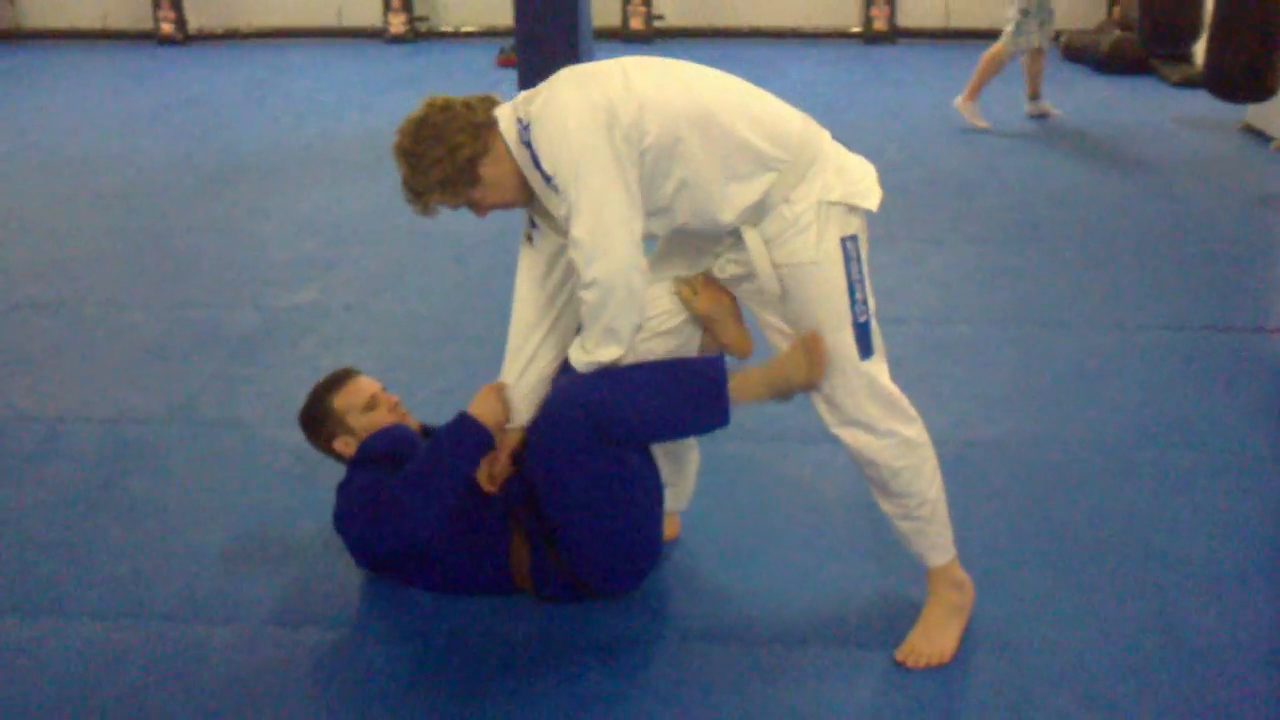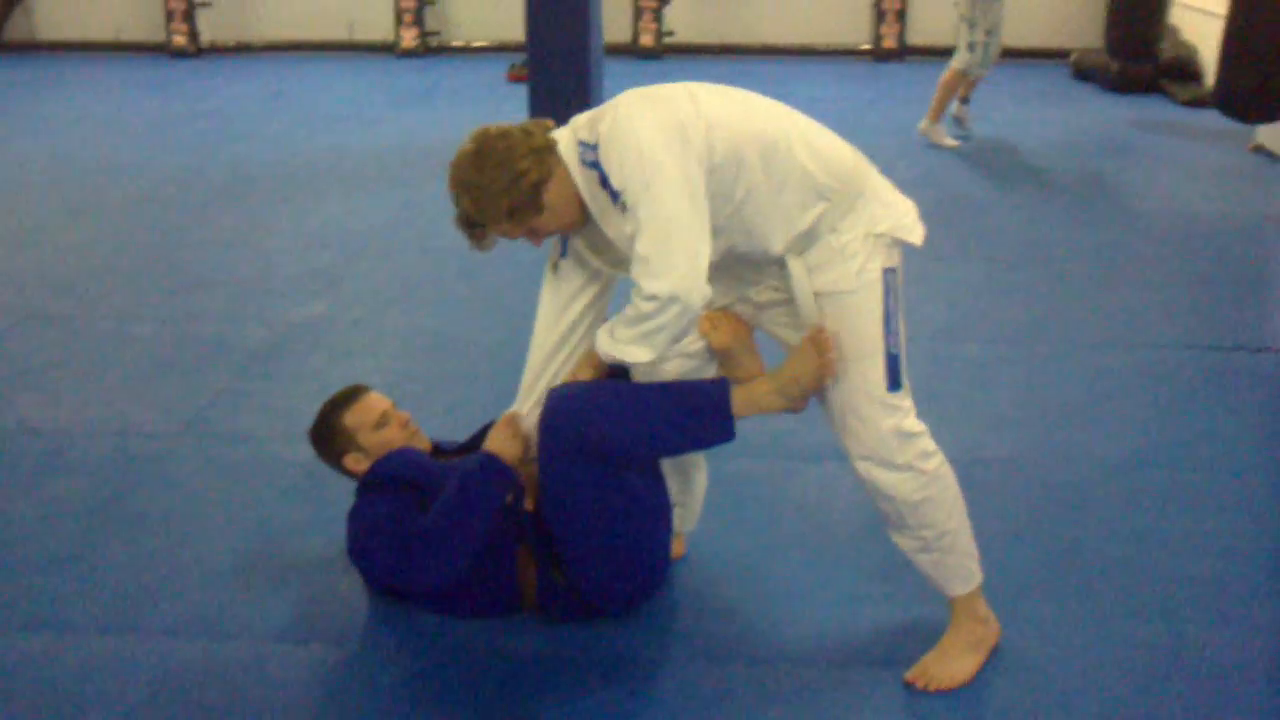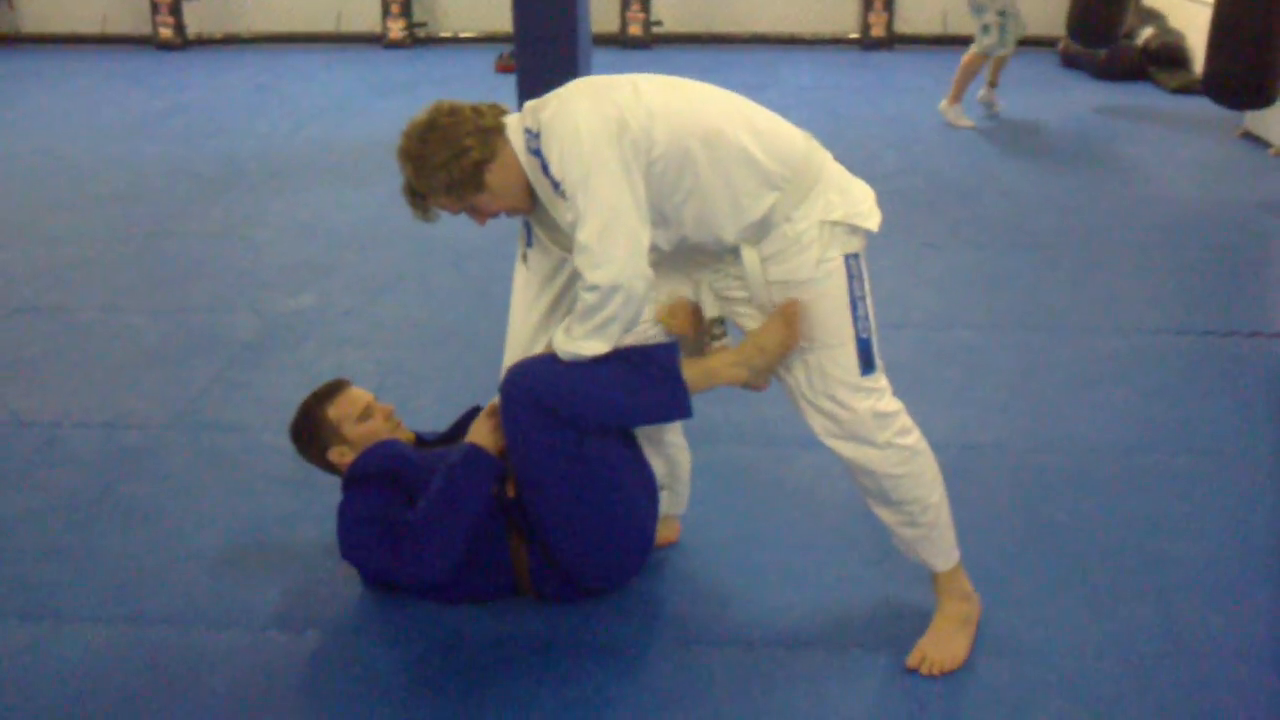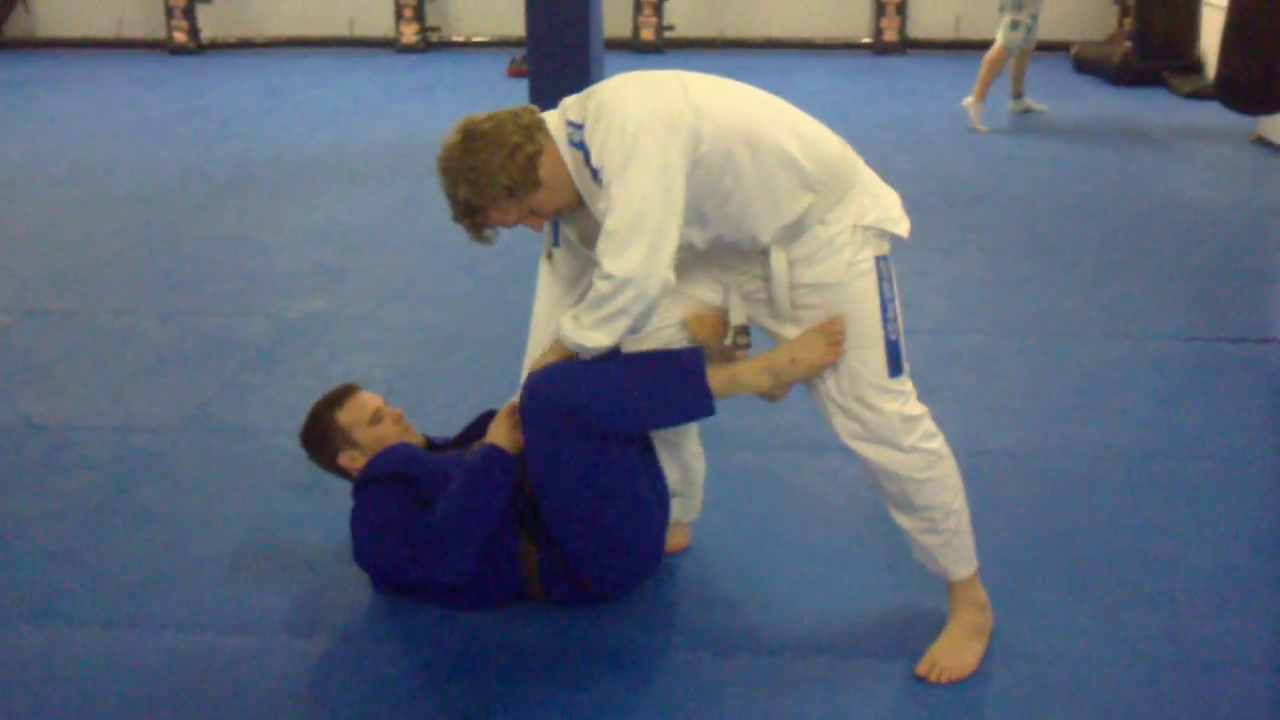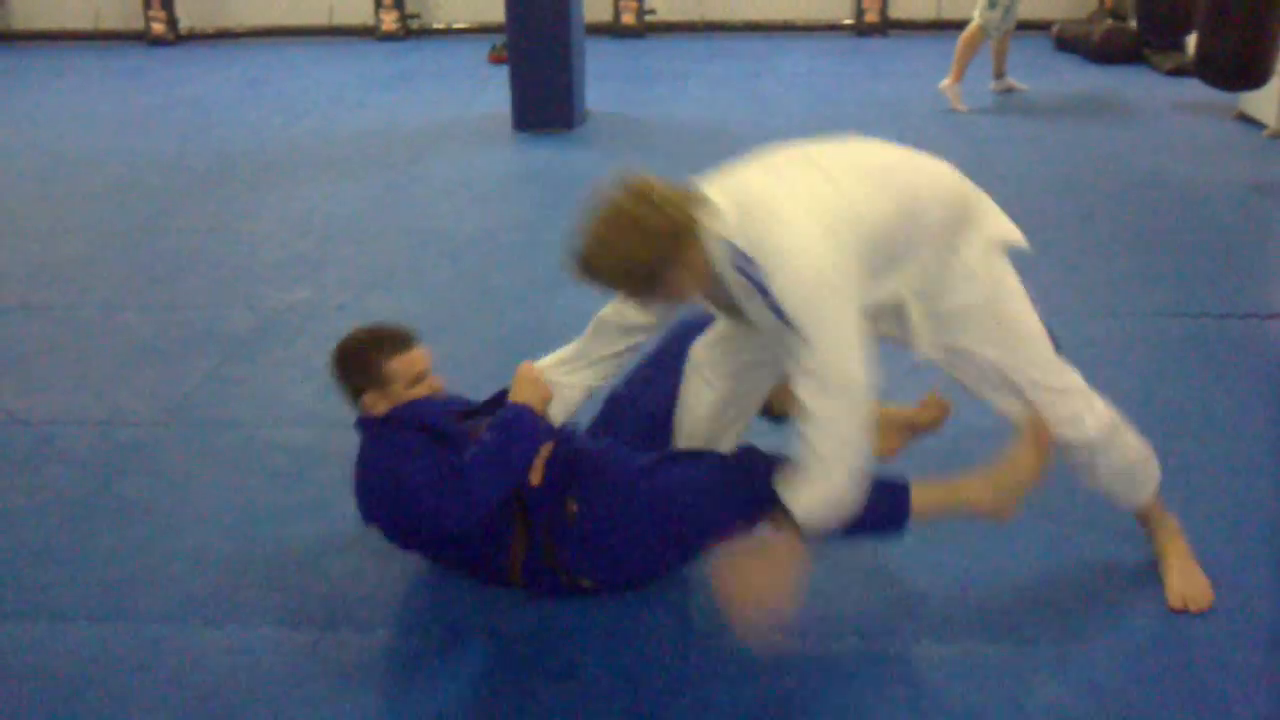
dt=0.7s
person 1, frame 1
left shoulder: (568, 123)
right shoulder: (540, 150)
left elbow: (612, 276)
right elbow: (543, 290)
left wrist: (583, 380)
right wrist: (515, 418)
left hip: (798, 202)
right hip: (716, 216)
left knee: (857, 400)
left ankle: (947, 580)
person 1, frame 2
left shoulder: (635, 144)
right shoulder: (579, 175)
left elbow: (674, 293)
right elbow: (566, 309)
left wrist: (597, 357)
left hip: (836, 234)
right hip: (744, 246)
left knee: (881, 438)
right knee: (663, 378)
left ankle: (972, 615)
right ankle: (665, 534)
person 1, frame 3
left shoulder: (576, 136)
right shoulder: (538, 159)
left elbow: (616, 283)
right elbow: (541, 292)
left wrist: (558, 364)
left hip: (796, 221)
left knee: (856, 414)
left ankle: (954, 592)
person 1, frame 4
left shoulder: (624, 125)
right shoulder: (569, 169)
left elbow: (634, 278)
right elbow: (564, 297)
left wrist: (558, 356)
left hip: (825, 223)
left knee: (880, 417)
left ankle: (969, 603)
person 1, frame 5
left shoulder: (795, 260)
right shoulder: (675, 239)
left elbow: (837, 415)
right elbow: (615, 334)
left wrist: (789, 540)
right wrist: (539, 408)
left hip: (944, 247)
left knee: (1054, 404)
right knee: (716, 368)
left ankle: (1163, 531)
person 2, frame 1
left shoulder: (425, 447)
right shoulder: (363, 504)
right elbow: (411, 518)
right wrist: (473, 428)
left hip: (610, 500)
right hip: (599, 550)
right knee: (575, 405)
left ankle: (715, 338)
right ankle: (766, 379)
person 2, frame 2
left shoulder: (443, 459)
right shoulder: (376, 526)
right elbow: (434, 562)
right wrist: (494, 464)
left hip: (629, 523)
right hip: (602, 567)
right knee: (572, 413)
left ankle: (727, 359)
right ankle: (771, 392)
person 2, frame 3
left shoulder: (425, 451)
right shoulder: (365, 516)
right elbow: (426, 557)
right wrist: (478, 455)
left hip: (616, 504)
right hip: (598, 541)
right knee: (528, 386)
right ankle: (731, 365)
person 2, frame 4
left shoulder: (433, 455)
right shoulder: (378, 524)
right elbow: (446, 559)
right wrist: (498, 455)
left hip: (625, 501)
right hip: (603, 549)
right knee: (550, 388)
left ankle: (721, 358)
right ankle: (757, 374)
person 2, frame 5
left shoulder: (432, 418)
right shoulder: (390, 476)
right elbow: (466, 499)
right wrist: (523, 413)
left hip: (596, 472)
right hip: (589, 530)
left knee: (705, 338)
right knee: (752, 481)
right ankle: (971, 493)
